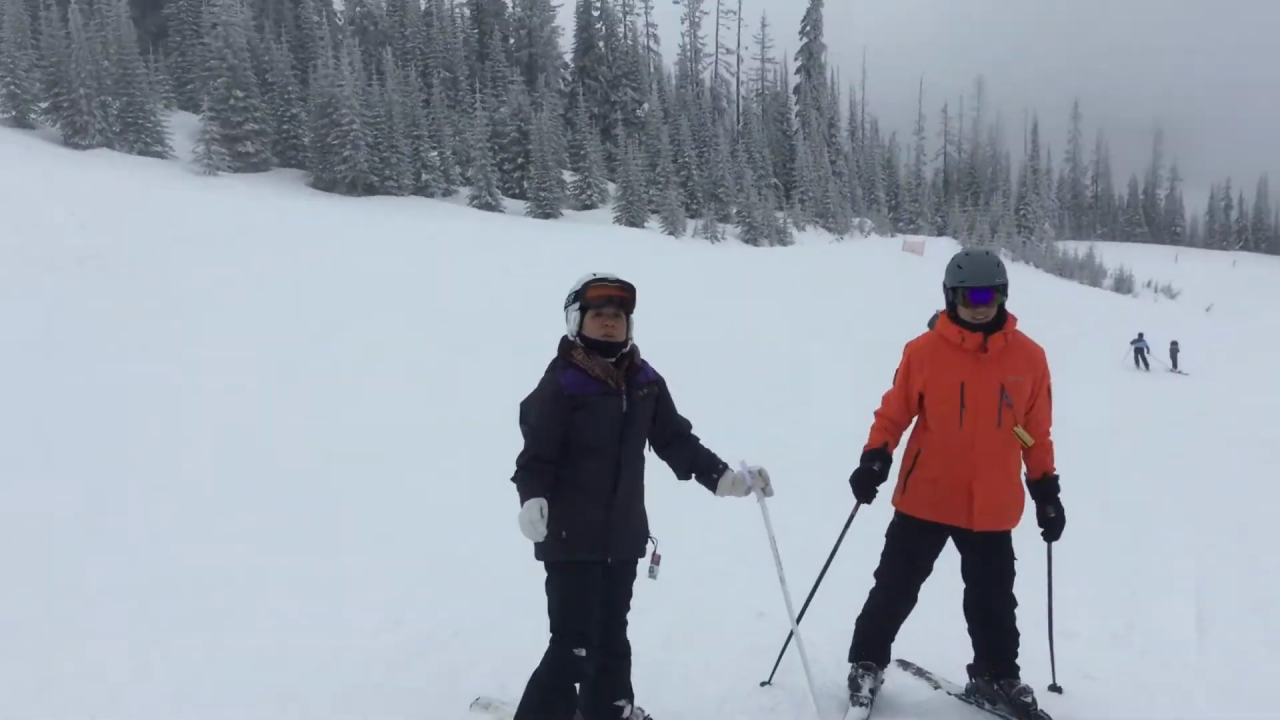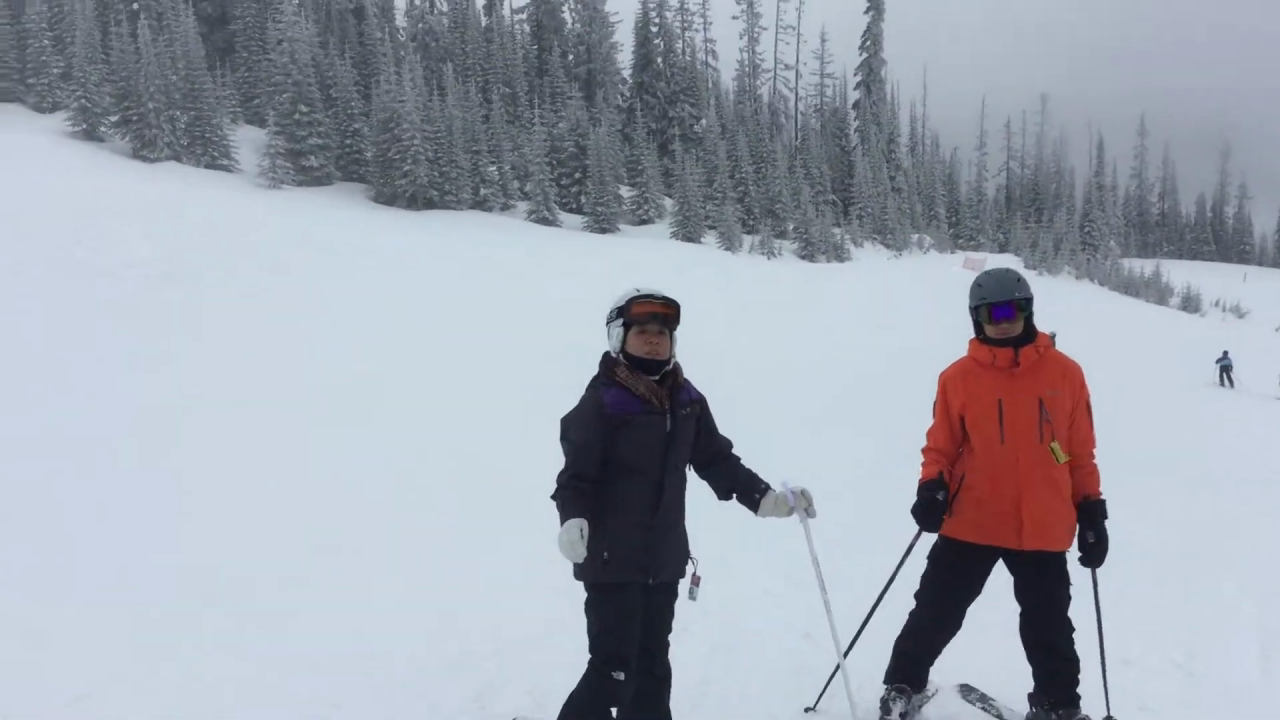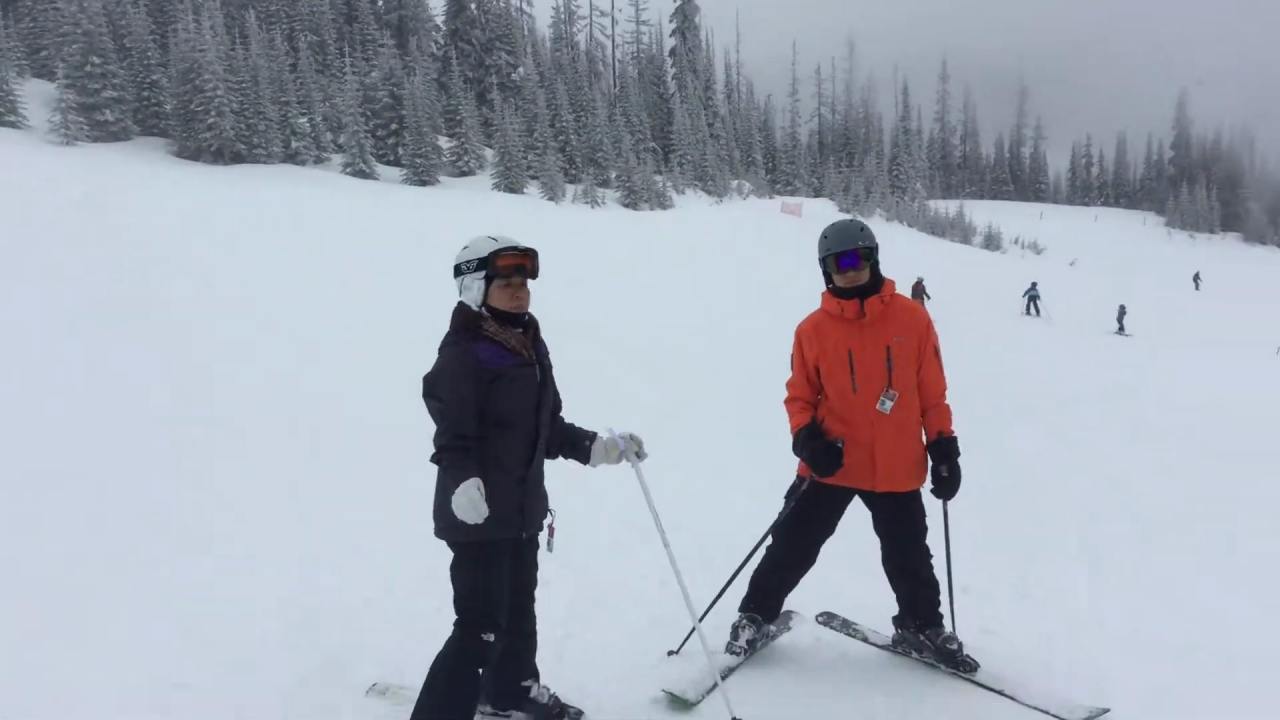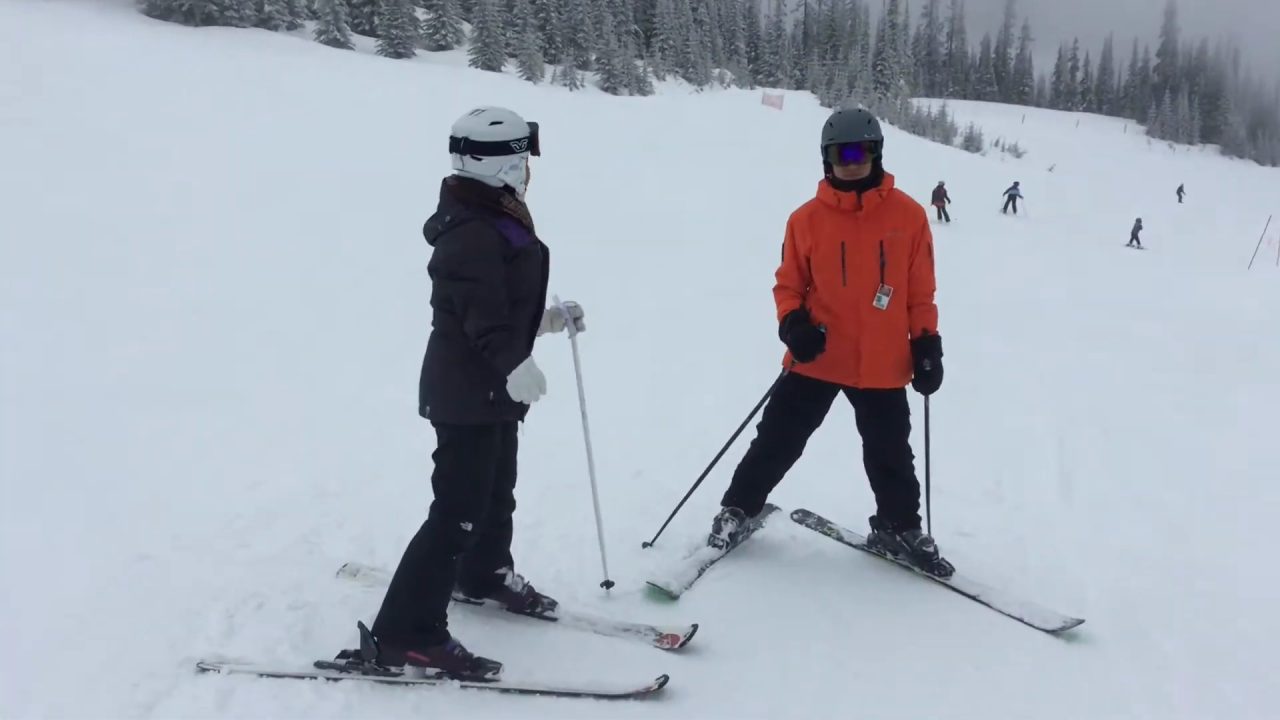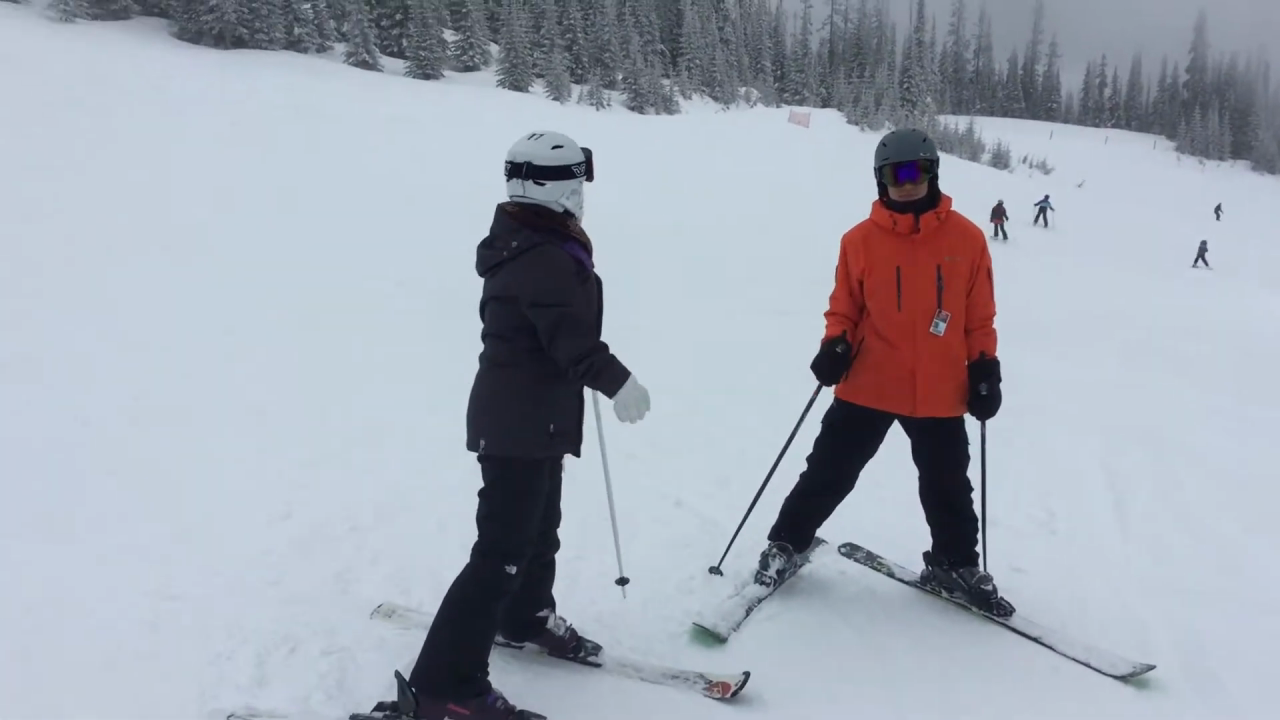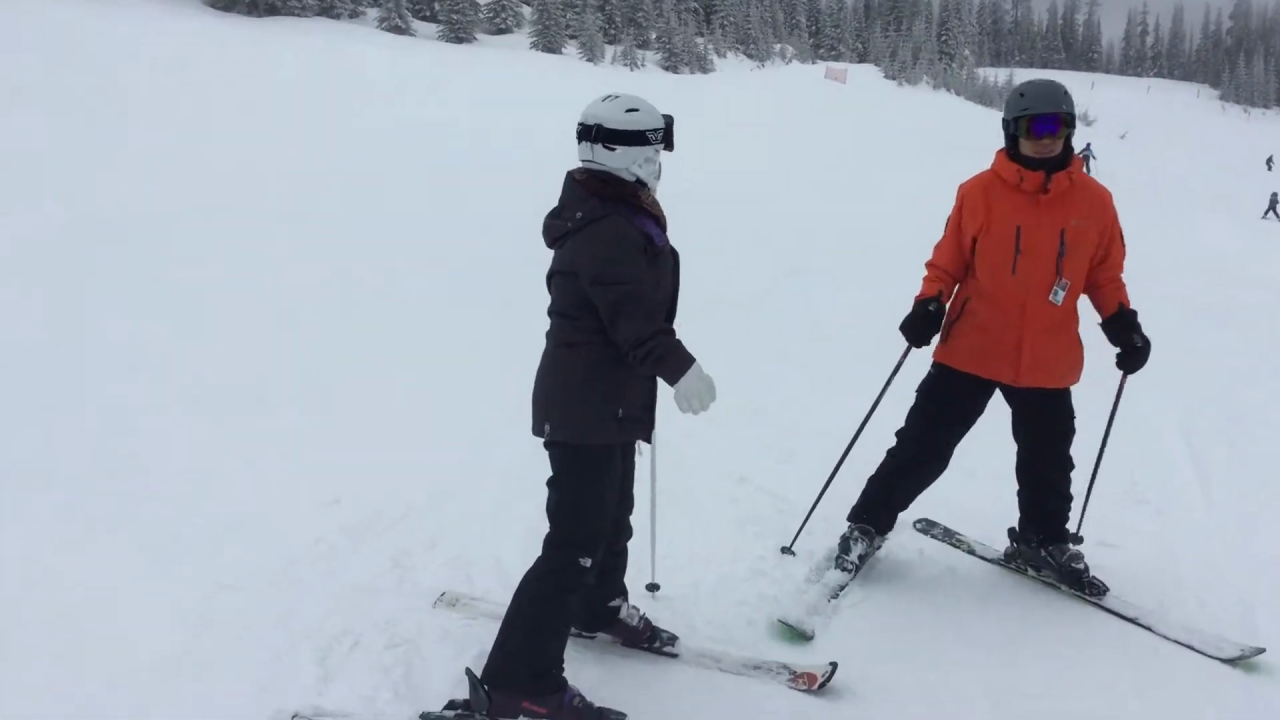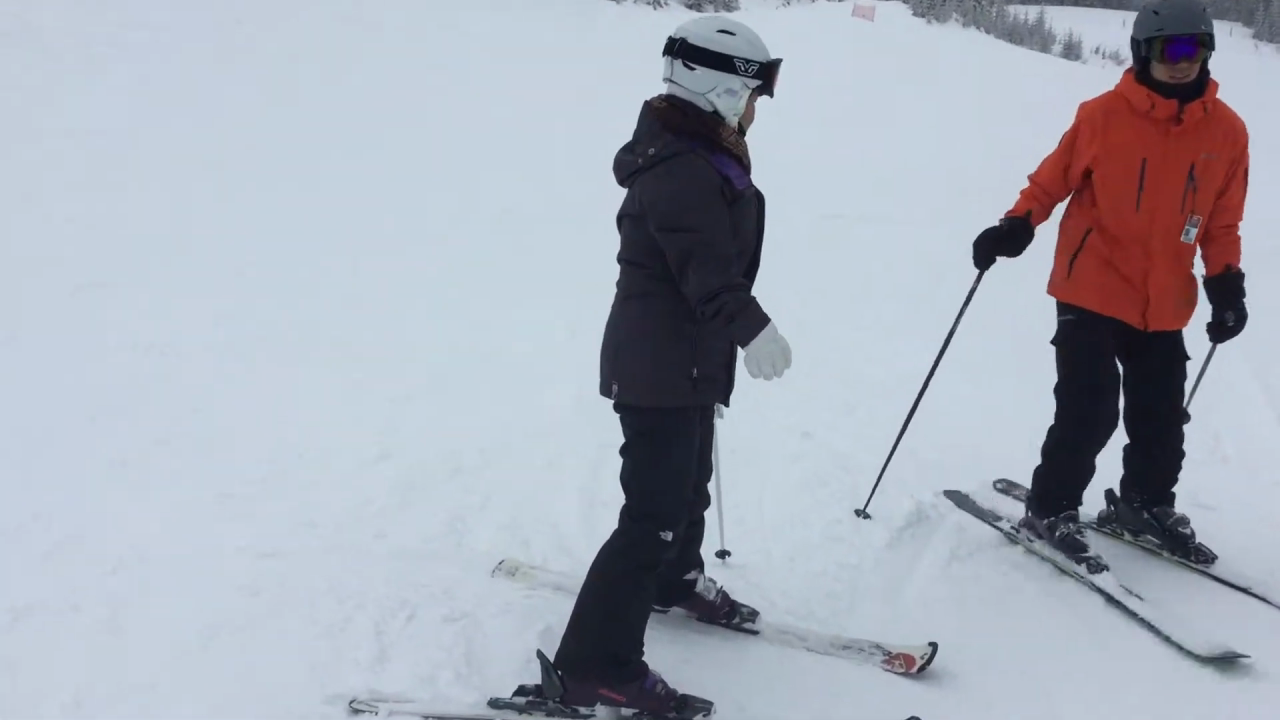
dt=0.4s
person 1, frame 1
left shoulder: (644, 383)
right shoulder: (561, 384)
left elbow: (676, 441)
right elbow: (536, 456)
left wrist: (724, 479)
right wrist: (534, 501)
left hip: (623, 537)
right hip: (570, 538)
left knee: (611, 635)
right knee: (574, 647)
person 1, frame 2
left shoulder: (686, 400)
right shoulder: (602, 401)
left elbow: (717, 460)
right elbow: (577, 476)
left wrist: (766, 498)
right wrist: (574, 521)
left hip: (664, 556)
right hip: (610, 557)
left knee: (653, 661)
right knee: (612, 669)
person 1, frame 3
left shoulder: (530, 349)
right shoulder: (462, 354)
right elbow: (453, 436)
left wrist: (598, 447)
right wrist: (462, 483)
left hip: (523, 505)
right hip: (480, 513)
left knee: (519, 610)
right knee: (480, 627)
person 1, frame 4
left shoulder: (493, 221)
right shoulder: (477, 234)
right elbow: (482, 316)
left wrist: (546, 316)
right wrist: (516, 366)
left hip: (490, 388)
right hip: (467, 390)
left knee: (495, 490)
right knee: (458, 509)
left ankle: (485, 573)
right ankle: (405, 633)
person 1, frame 5
left shoulder: (525, 244)
right shoulder: (546, 258)
right elbow: (571, 338)
left wrist: (598, 371)
right wrist: (617, 381)
left hip: (533, 415)
right hip: (520, 421)
left knee: (539, 529)
right knee: (503, 551)
left ankle: (527, 616)
person 1, frame 6
left shoulder: (603, 215)
right shoulder: (610, 231)
right elbow: (635, 318)
right wrist: (680, 369)
left hip: (604, 399)
right hip: (588, 406)
left knee: (610, 516)
right knee: (575, 542)
left ankle: (599, 606)
person 1, frame 7
left shoulder: (688, 153)
right shoulder: (683, 171)
right elbow: (707, 269)
right wrist: (751, 329)
left hip: (680, 356)
right hip: (662, 363)
left knee: (686, 484)
right knee: (654, 511)
left ankle: (675, 579)
person 2, frame 1
left shoulder: (1028, 357)
right shoulder: (923, 351)
left elbow: (1036, 430)
right elbow: (893, 413)
left wrist: (1046, 488)
right wrist: (874, 459)
left hip: (993, 507)
right hip: (925, 499)
left knee: (993, 600)
right knee: (894, 589)
left ankle: (996, 677)
right ankle: (866, 663)
person 2, frame 2
left shoulder: (1064, 373)
right shoulder: (958, 378)
left elbow: (1081, 451)
right elbow: (941, 447)
left wrist: (1090, 512)
right wrist: (932, 490)
left hip: (1043, 529)
right hip: (972, 523)
left knee: (1049, 627)
right knee: (937, 611)
person 2, frame 3
left shoulder: (912, 318)
right shoulder: (813, 329)
left elbow: (932, 392)
right elbow: (800, 396)
left wrist: (943, 447)
right wrist: (806, 439)
left hip: (897, 466)
right hip: (833, 464)
left knee: (908, 555)
right knee: (793, 546)
left ankle: (922, 626)
right ankle: (755, 616)
person 2, frame 4
left shoulder: (908, 214)
right shoulder: (807, 218)
left elbow: (920, 290)
right elbow: (789, 283)
left wrist: (928, 344)
right wrist: (793, 321)
left hip: (883, 363)
right hip: (815, 358)
left knee: (890, 453)
right knee: (777, 440)
left ankle: (898, 526)
right ankle: (738, 509)
person 2, frame 5
left shoulder: (966, 238)
right shoulder: (860, 240)
left elbow: (979, 315)
right elbow: (845, 308)
left wrist: (984, 369)
right wrist: (835, 346)
left hip: (940, 391)
right hip: (868, 385)
left knee: (948, 485)
right knee: (829, 472)
left ankle: (955, 563)
right ankle: (786, 544)
person 2, frame 6
left shoulder: (1093, 200)
right shoulder: (980, 192)
left elbow: (1104, 272)
right elbow: (949, 261)
left wrist: (1121, 322)
right wrist: (929, 306)
left hip: (1047, 359)
right hip: (971, 349)
left knee: (1048, 462)
right knee: (924, 446)
left ankle: (1044, 541)
right ankle: (867, 524)
person 2, frame 7
left shoulder: (1228, 130)
right shoulder: (1104, 116)
left elbow: (1223, 219)
right elbow: (1055, 176)
left wrist: (1226, 284)
right wrist: (1017, 225)
left hip: (1164, 298)
right hip: (1093, 287)
left knee: (1161, 414)
right knee: (1088, 408)
left ankle: (1147, 502)
right ankle: (1051, 510)
